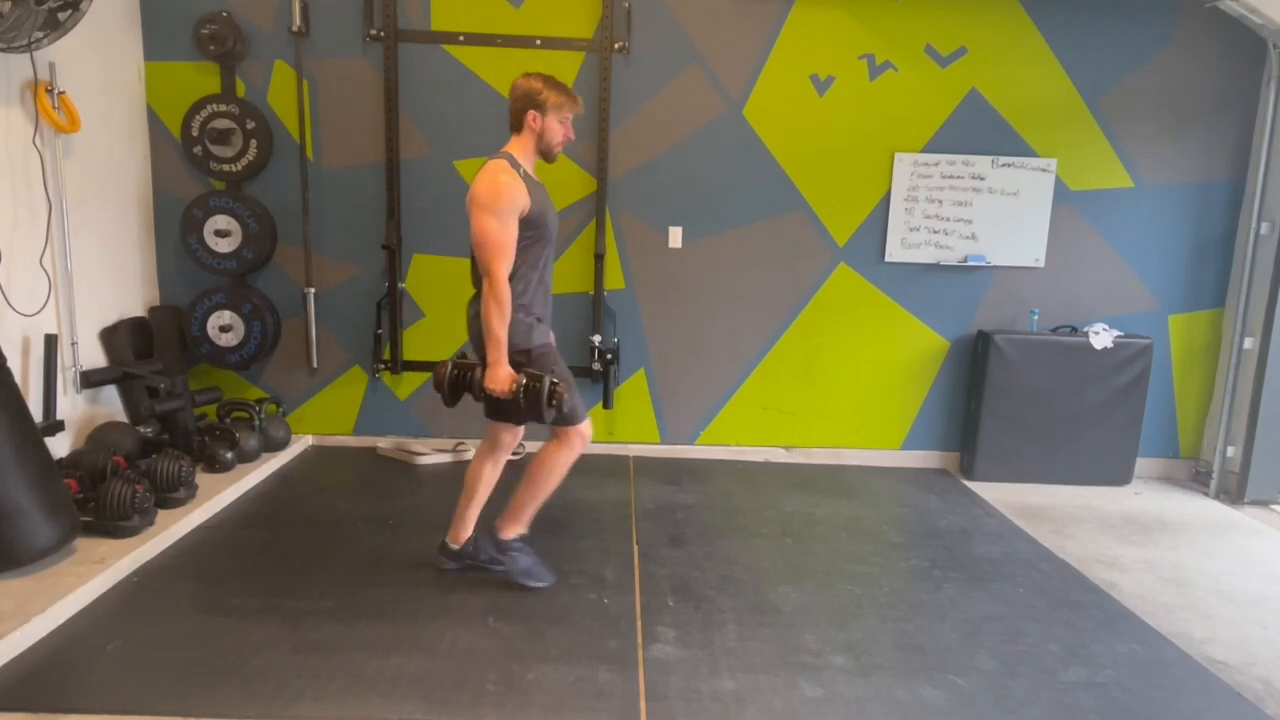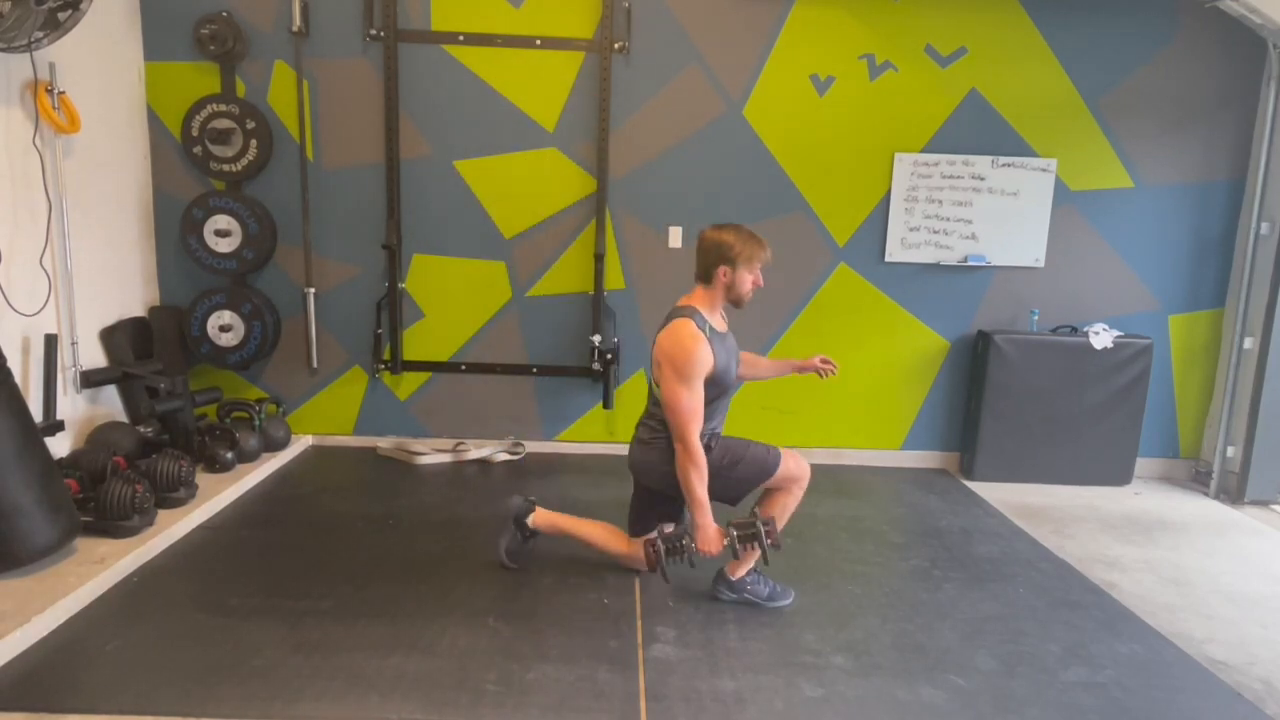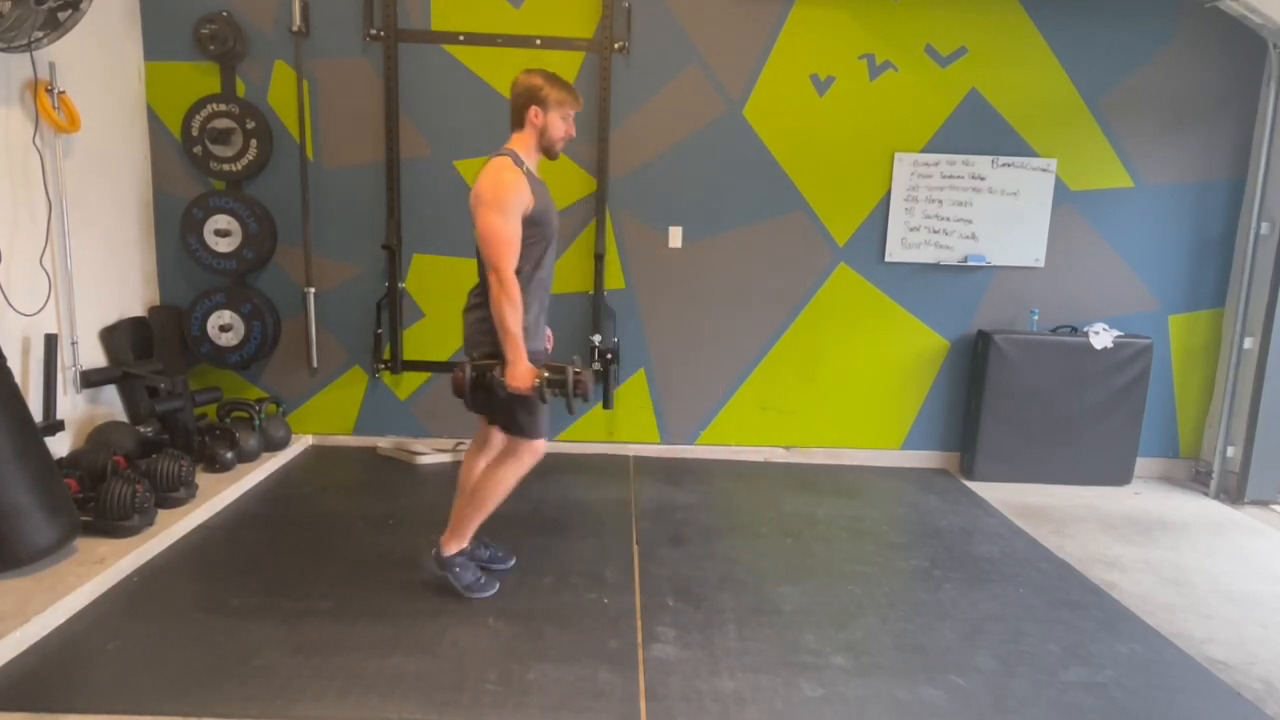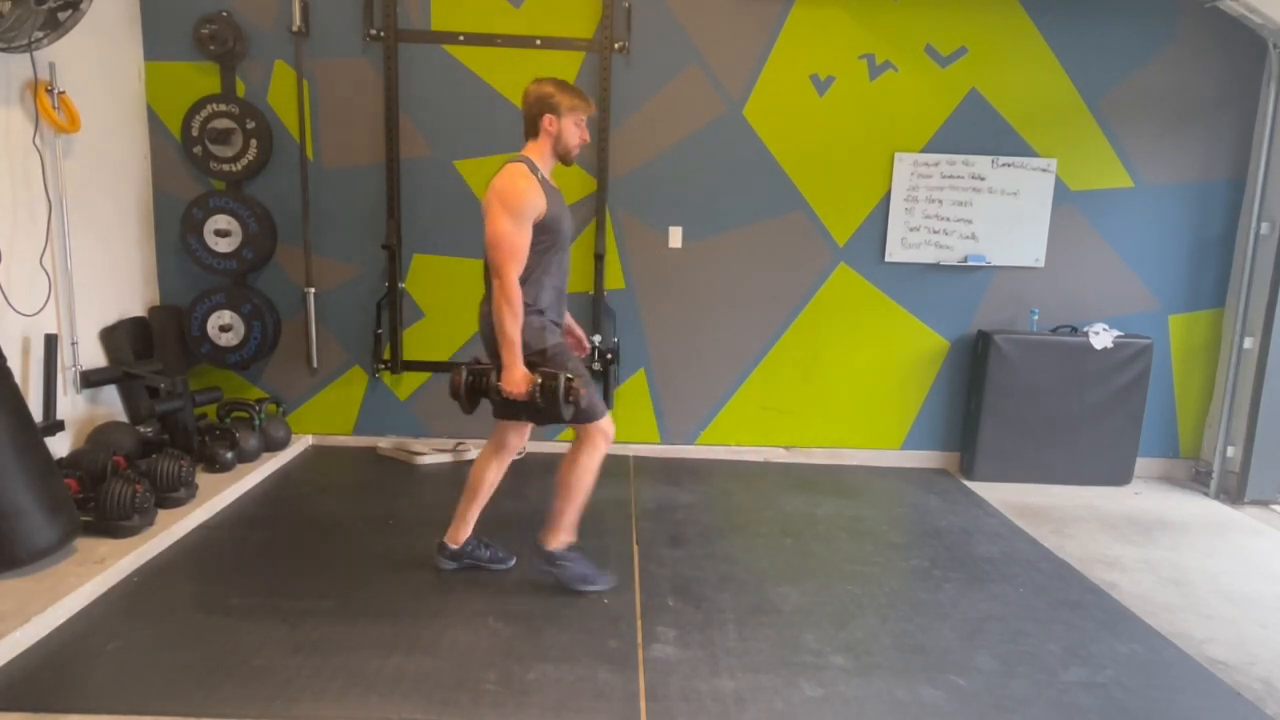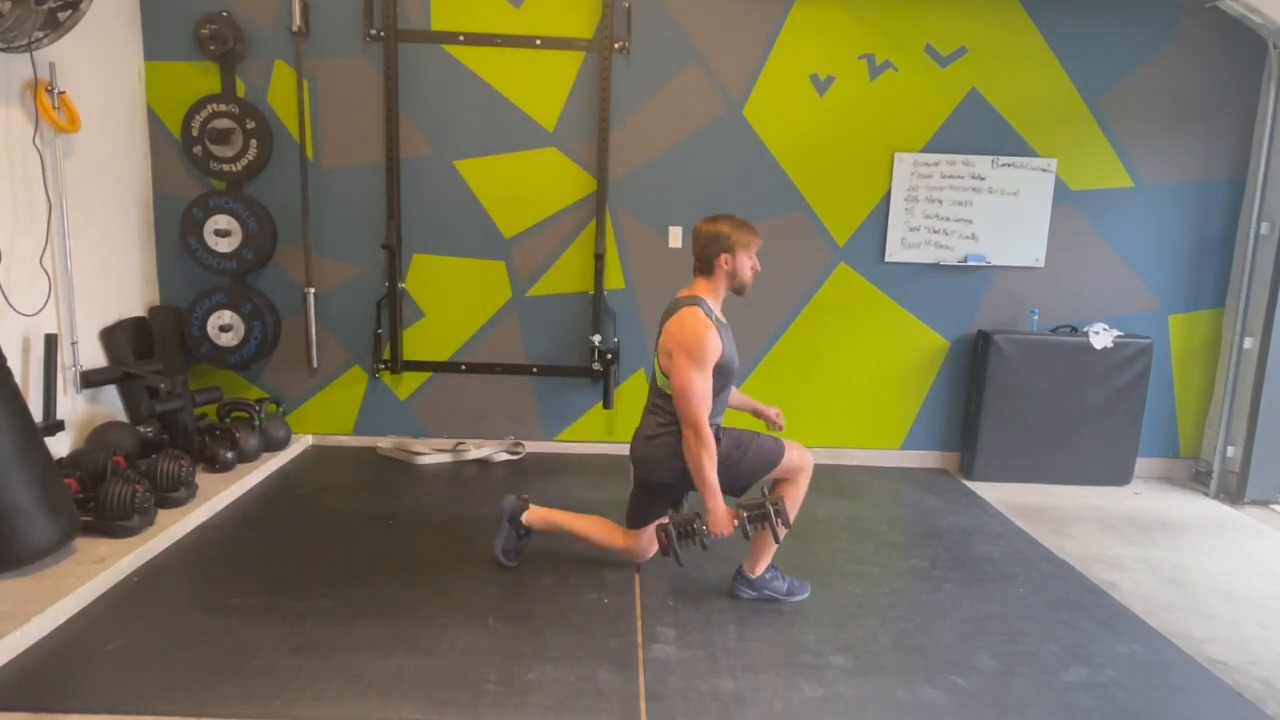
dt=1s
person 1, frame 1
left shoulder: (522, 177)
right shoulder: (501, 181)
right elbow: (495, 280)
left wrist: (539, 330)
right wrist: (497, 360)
left hip: (524, 330)
right hip: (514, 336)
left knee: (502, 440)
right knee: (575, 431)
left ankle: (458, 542)
right ankle: (509, 535)
person 1, frame 2
left shoulder: (709, 314)
right shoulder: (687, 340)
left elbow: (732, 365)
right elbow: (687, 444)
left wrist: (797, 365)
right wrist: (703, 522)
left hip: (659, 454)
right hip: (670, 458)
left knee: (639, 555)
right knee: (795, 472)
left ankle: (531, 518)
right ankle: (738, 576)
person 1, frame 3
left shoulder: (524, 174)
right shoulder: (504, 178)
right elbow: (501, 276)
left wrist: (537, 328)
right wrist: (516, 357)
left hip: (517, 330)
right hip: (504, 335)
left knee: (494, 439)
right knee: (526, 447)
left ankle: (456, 542)
right ankle: (455, 550)
person 1, frame 4
left shoulder: (539, 182)
right shoulder: (518, 184)
right elbow: (506, 281)
left wrist: (566, 321)
right wrist: (513, 362)
left hip: (536, 330)
right hip: (525, 336)
left knee: (508, 441)
right knee: (599, 429)
left ankle: (457, 542)
right ankle: (557, 544)
person 1, frame 5
left shoulder: (696, 308)
right shoulder: (696, 329)
right elbow: (695, 428)
left wrist: (755, 407)
right wrist: (714, 504)
left hip: (661, 446)
right hip: (677, 450)
left knee: (637, 547)
right knee: (799, 463)
left ankle: (524, 517)
right ankle: (756, 574)
